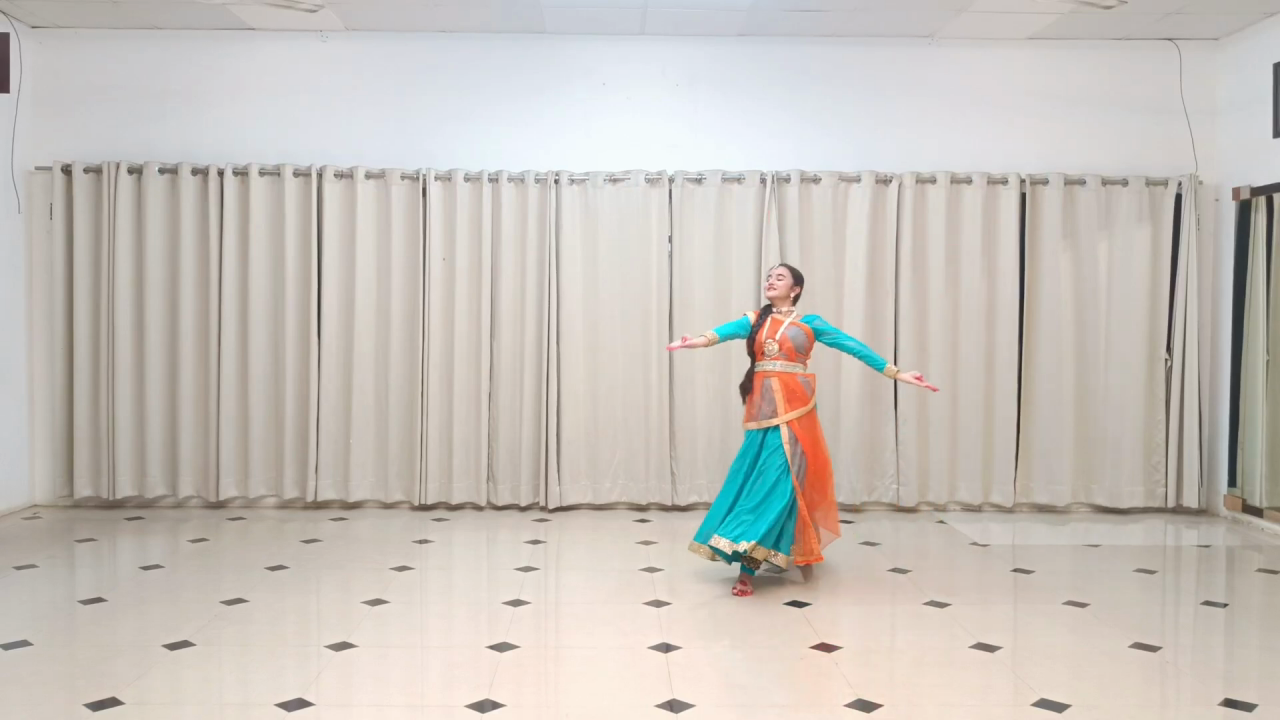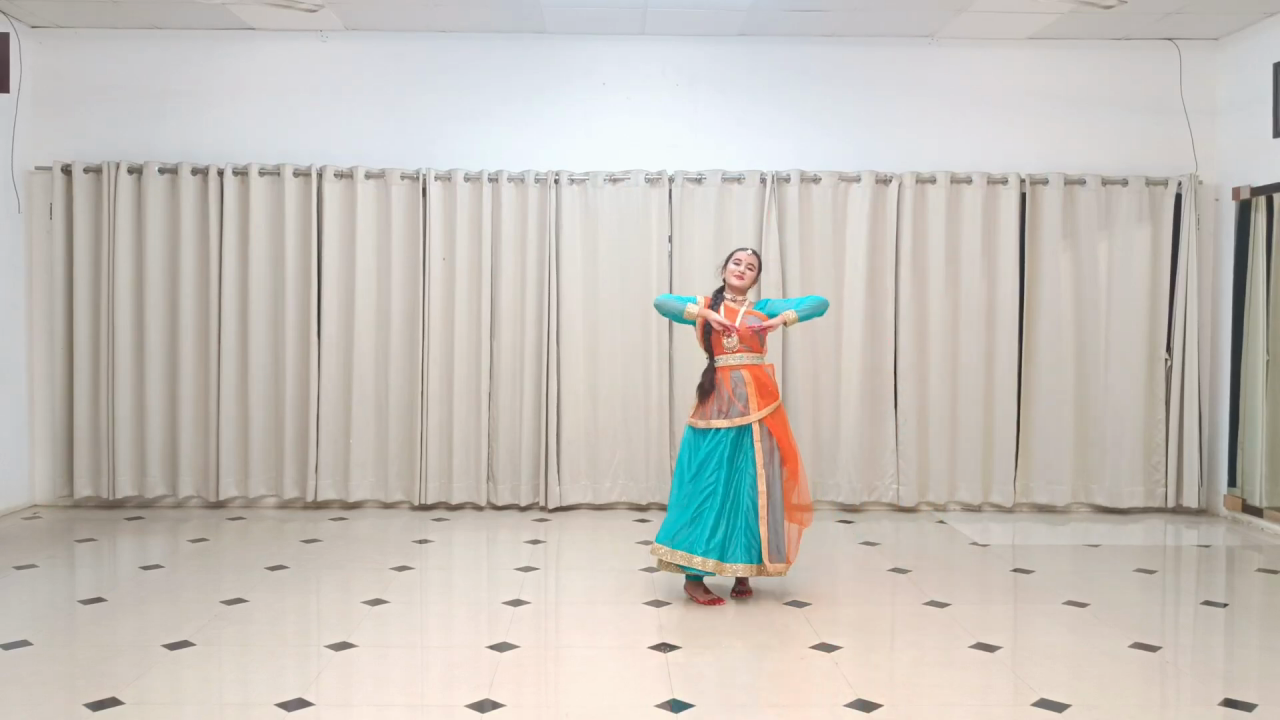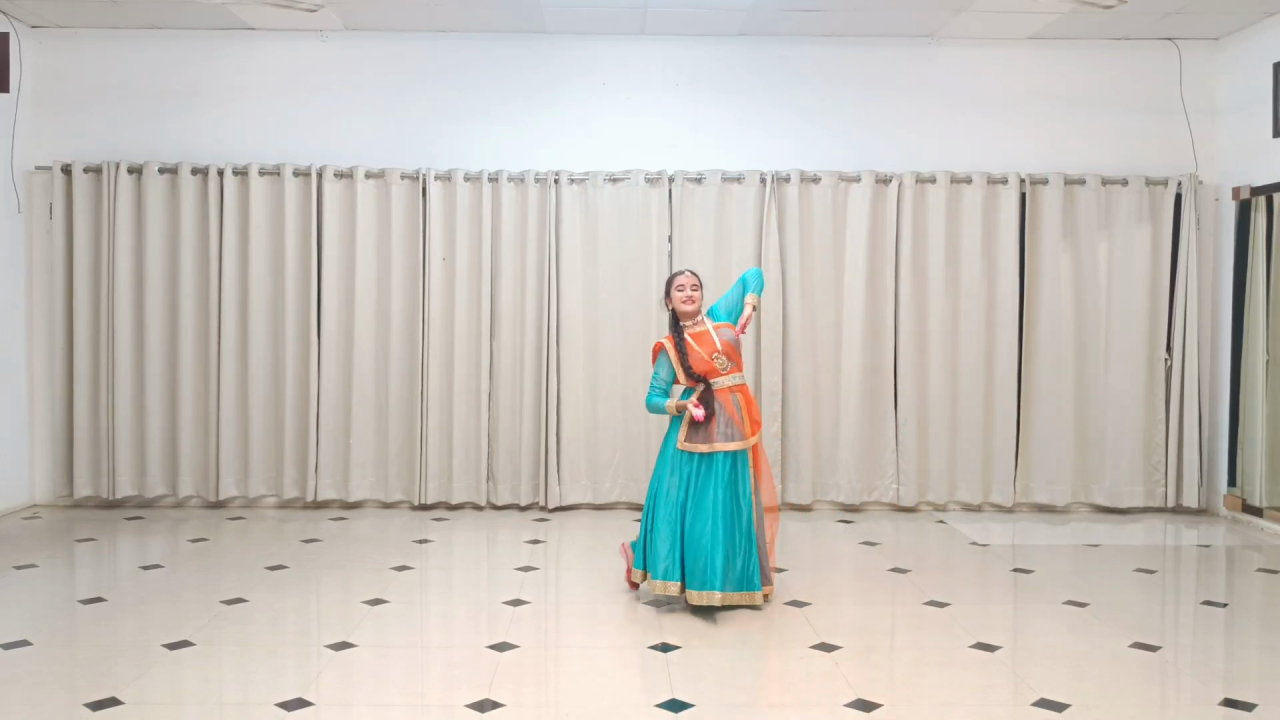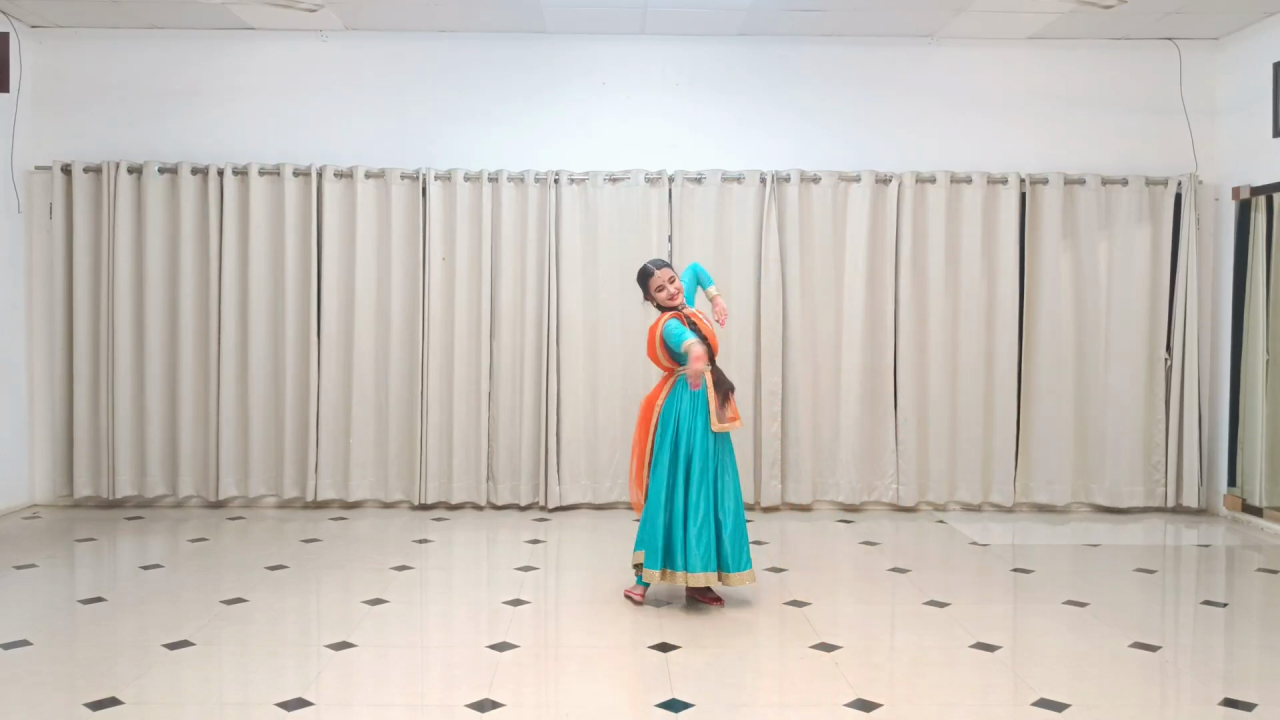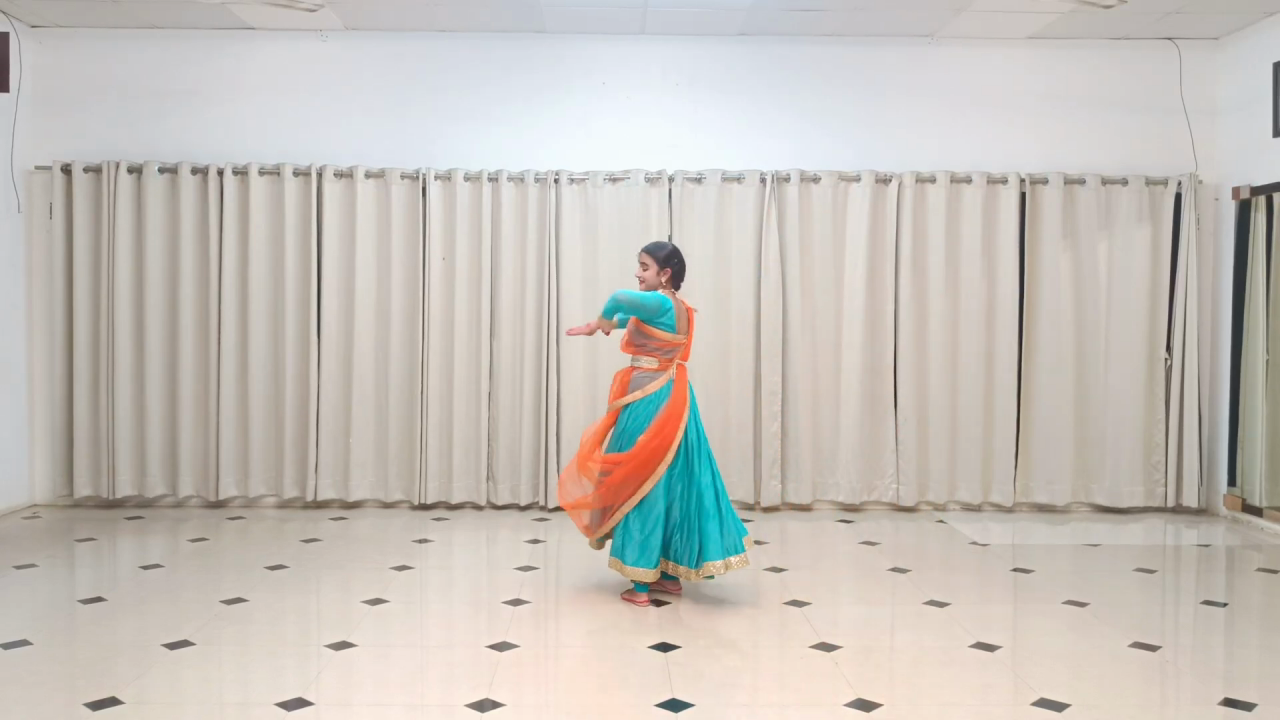
dt=0.5s
person 1, frame 1
left shoulder: (809, 323)
right shoulder: (753, 320)
left elbow: (851, 344)
right elbow: (727, 330)
left wrist: (895, 372)
right wrist: (700, 340)
left hip: (793, 410)
right hip: (761, 409)
left knee: (778, 483)
right knee: (754, 480)
left ankle: (748, 567)
right ankle: (776, 551)
person 1, frame 2
left shoulder: (764, 310)
right shoulder: (703, 307)
left elbow: (819, 303)
right elbow: (662, 303)
left wrist: (783, 319)
right wrist: (705, 313)
left hip: (756, 401)
right hip: (716, 402)
left knee: (751, 484)
right knee: (707, 482)
left ankle: (742, 571)
right ankle: (693, 576)
person 1, frame 3
left shoulder: (721, 316)
right shoulder: (668, 346)
left elbow: (754, 275)
right elbow: (653, 399)
left wrist: (748, 309)
right wrist: (681, 406)
left hip: (736, 420)
right hip: (697, 426)
left knee: (729, 503)
right knee: (684, 501)
left ankle: (718, 582)
person 1, frame 4
left shoulder: (682, 303)
right shoulder: (670, 323)
left elbow: (695, 269)
right elbow: (684, 338)
left wrist: (715, 296)
right wrist: (692, 348)
left hip: (689, 406)
right hip: (688, 407)
left knee: (701, 486)
right knee: (681, 486)
left ankle: (692, 578)
person 1, frame 5
left shoulder: (656, 302)
right shoulder: (677, 308)
left elbow: (623, 301)
left wrist: (598, 322)
right wrist: (607, 322)
left hip: (650, 402)
right hip: (673, 402)
left knee: (642, 487)
right knee: (674, 483)
left ankle: (641, 584)
right ankle: (672, 573)
